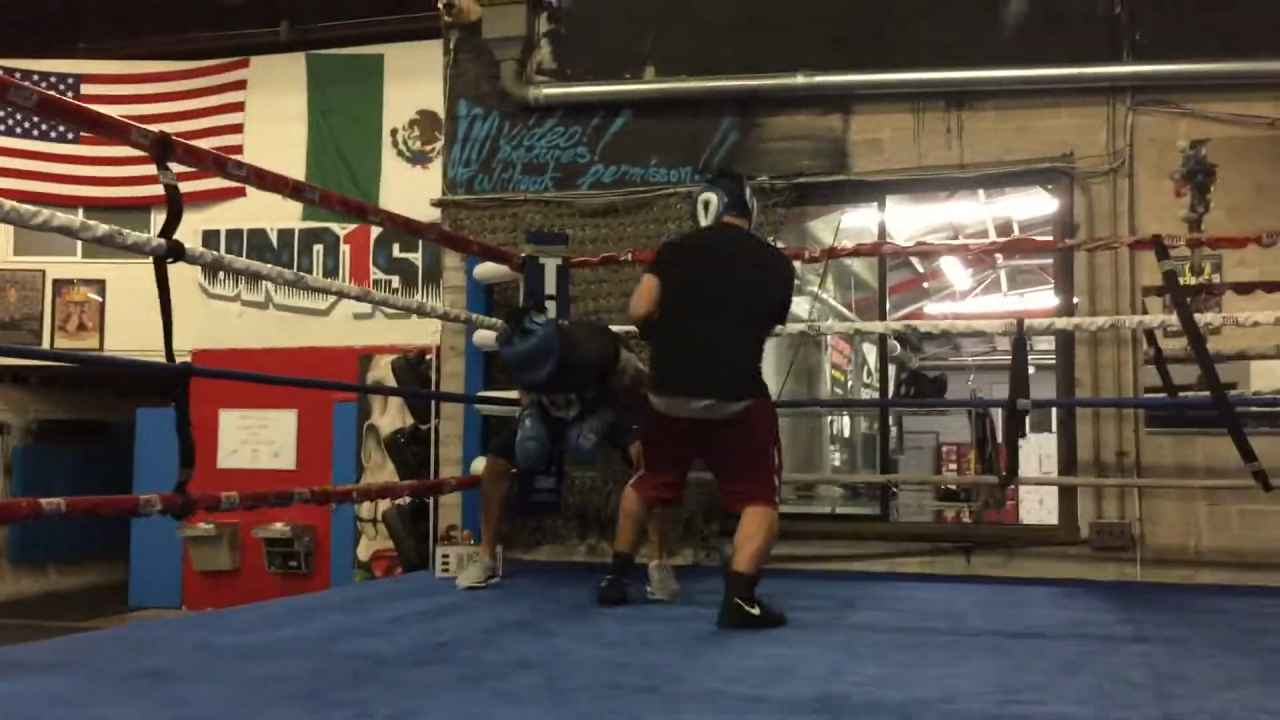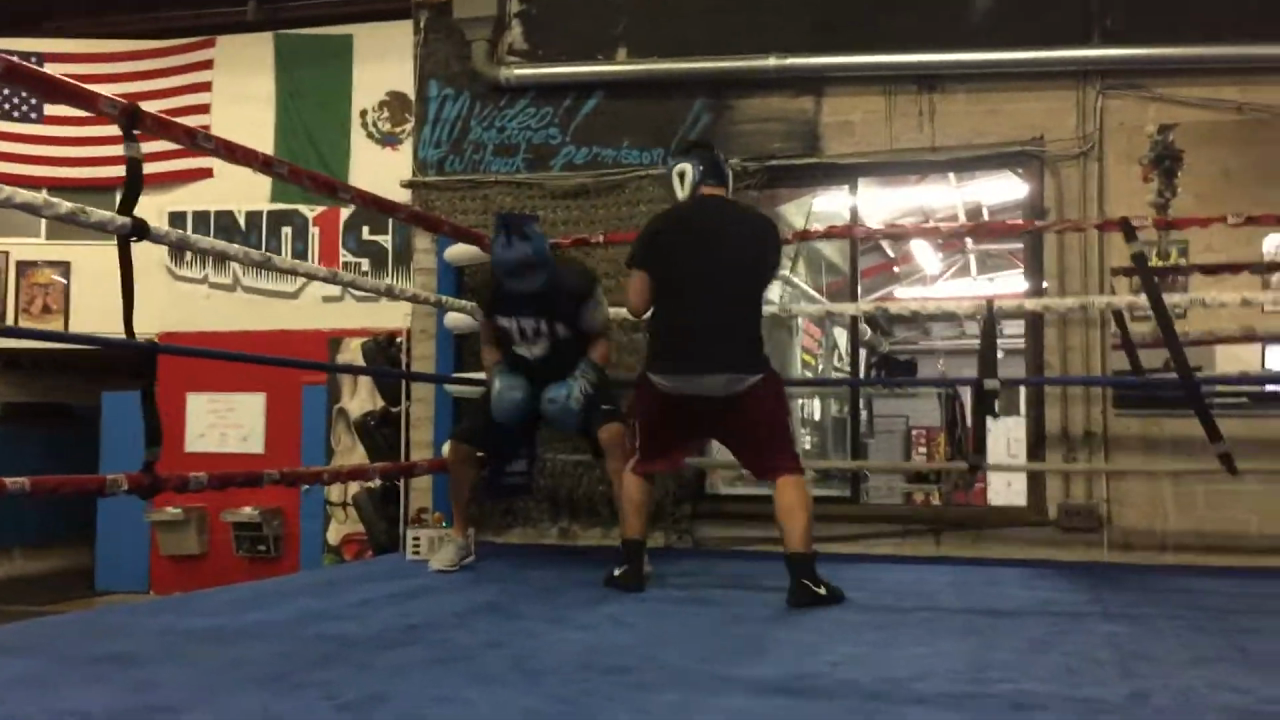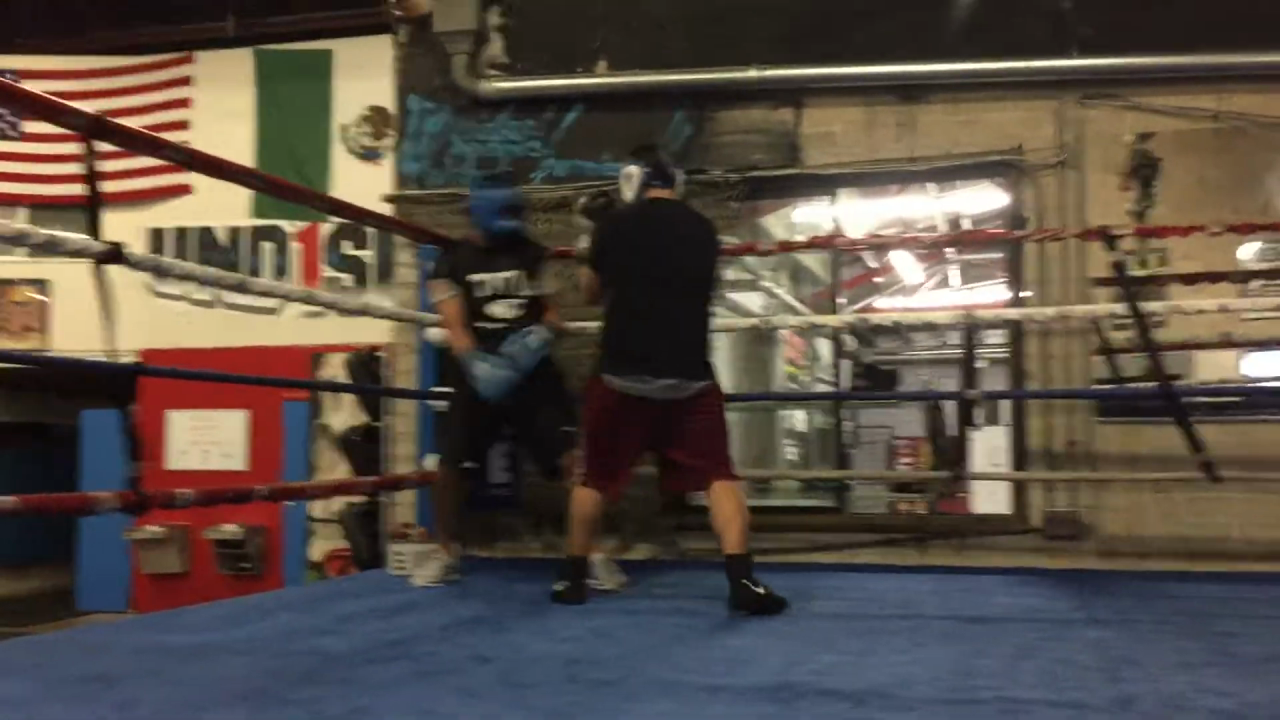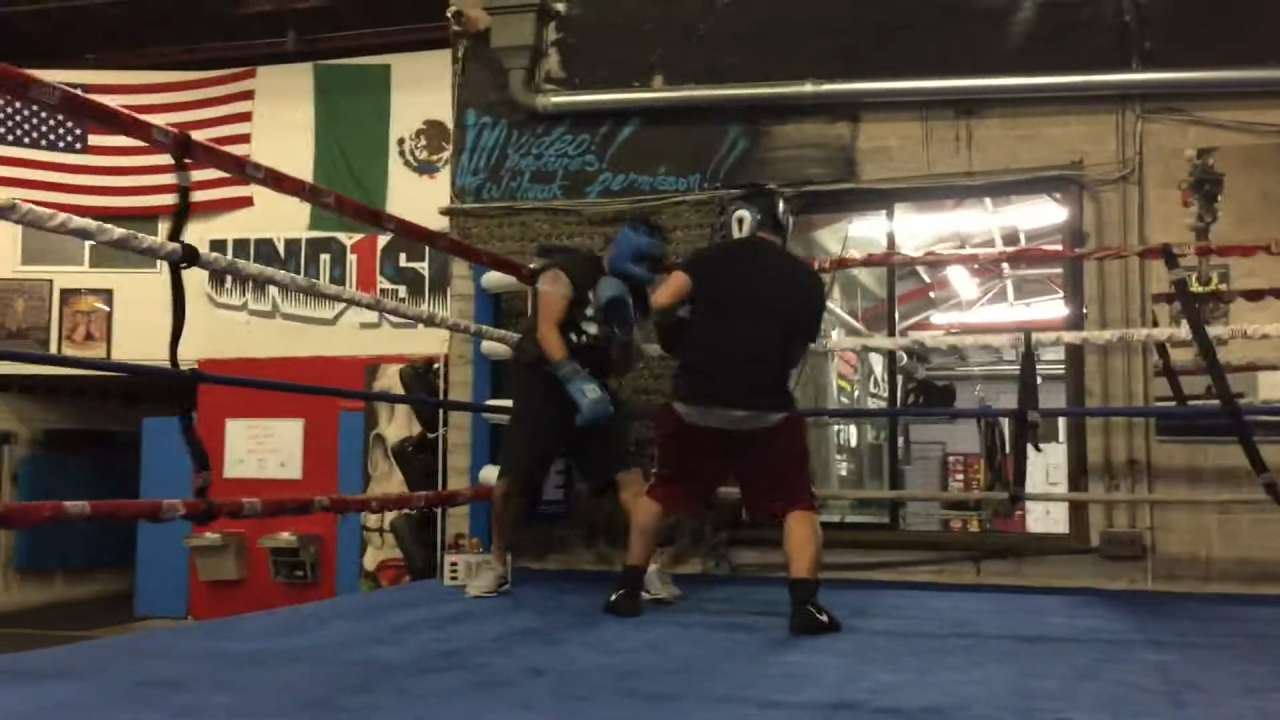
dt=0.4s
person 1, frame 1
left shoulder: (677, 249)
right shoulder: (777, 263)
left elbow: (640, 309)
left hip: (670, 394)
right hip: (737, 397)
left knee: (646, 484)
right knee: (758, 499)
left ankle: (617, 576)
right ankle: (739, 595)
person 1, frame 2
left shoulder: (661, 227)
right shoulder: (760, 226)
left elbow: (636, 304)
left hip: (669, 373)
right hip: (742, 374)
left knee: (641, 466)
right knee: (785, 469)
left ankle: (629, 564)
right ankle: (804, 575)
person 1, frame 3
left shoulder: (615, 226)
right shoulder: (704, 231)
left elbow: (591, 292)
left hip: (622, 376)
right hip: (689, 378)
left knee: (594, 477)
right knee: (718, 476)
left ankle: (573, 577)
right ankle: (740, 578)
person 1, frame 4
left shoulder: (715, 257)
right shoulder: (808, 279)
left elbow: (662, 303)
right elbow: (797, 352)
left hip: (698, 404)
right hip: (768, 412)
left knee: (659, 495)
right knee: (796, 505)
left ankle: (627, 590)
right ankle: (805, 603)
person 2, frame 1
left shoulder: (597, 350)
right shoulder: (519, 356)
left elbow: (638, 386)
right elbow: (528, 390)
left wrist: (601, 422)
right wrist: (530, 418)
left hip: (612, 405)
right hip: (553, 413)
left knee: (644, 453)
right knee: (497, 462)
left ankle: (659, 564)
right ankle: (486, 558)
person 2, frame 2
left shoulder: (576, 282)
right shoulder: (491, 289)
left elbow: (600, 340)
right elbow: (491, 342)
left wrist: (581, 383)
right wrist: (499, 380)
left hip: (569, 376)
right hip: (516, 379)
left knee: (613, 437)
right knee: (462, 447)
right ankle: (460, 539)
person 2, frame 3
left shoulder: (530, 254)
right shoulder: (450, 266)
left elbow: (551, 312)
right elbow: (455, 328)
left wrist: (540, 335)
right wrist: (477, 364)
left hip: (532, 369)
right hip: (482, 372)
left knee: (571, 455)
right knee: (449, 466)
left ankle: (594, 553)
right ankle: (446, 553)
person 2, frame 4
left shoulder: (633, 296)
right shoulder: (570, 268)
left elbow: (620, 366)
right elbow: (545, 329)
left wrist: (622, 320)
right wrist: (575, 379)
left hip: (590, 384)
right hip: (542, 381)
left knee: (629, 472)
right knee: (514, 479)
left ankle: (651, 568)
right ankle: (496, 564)
